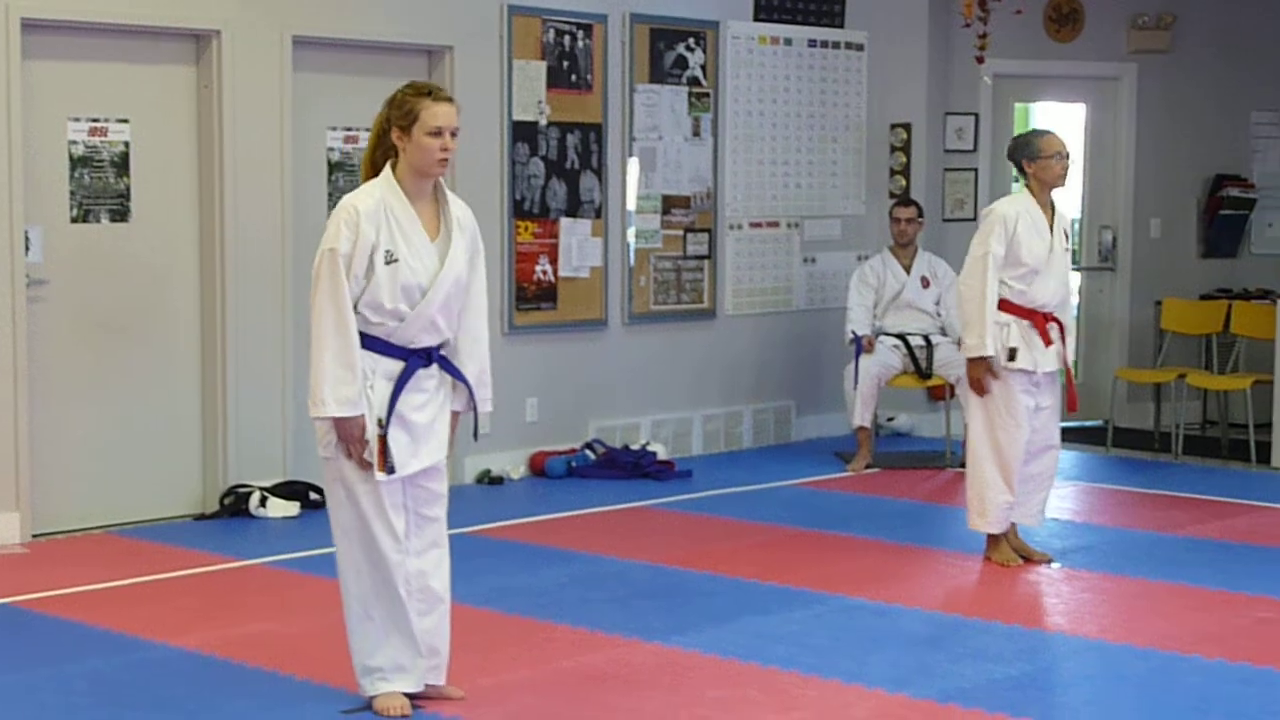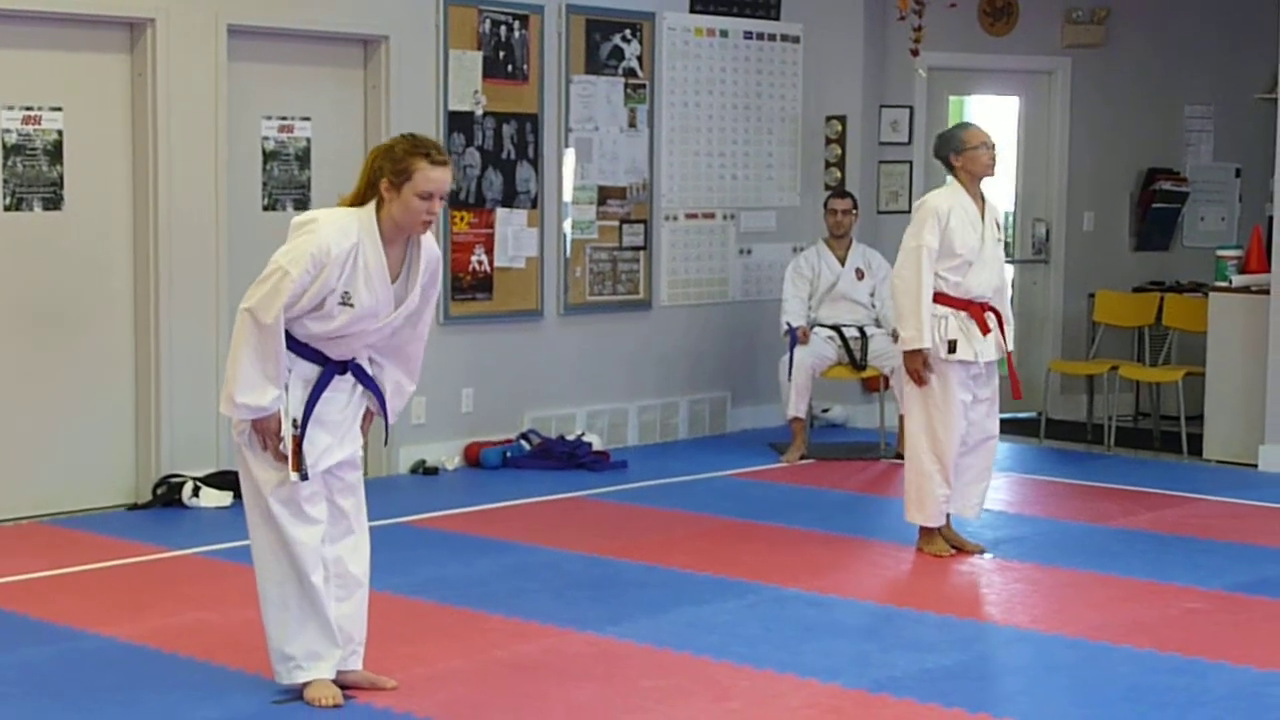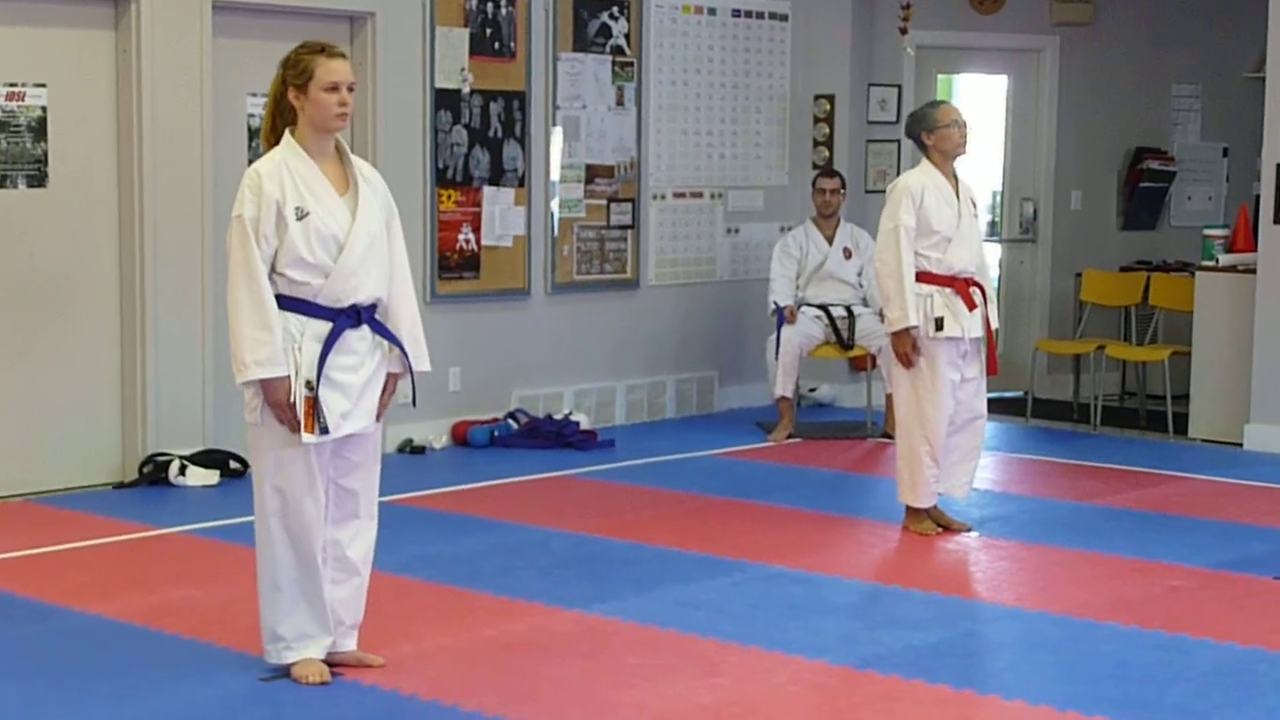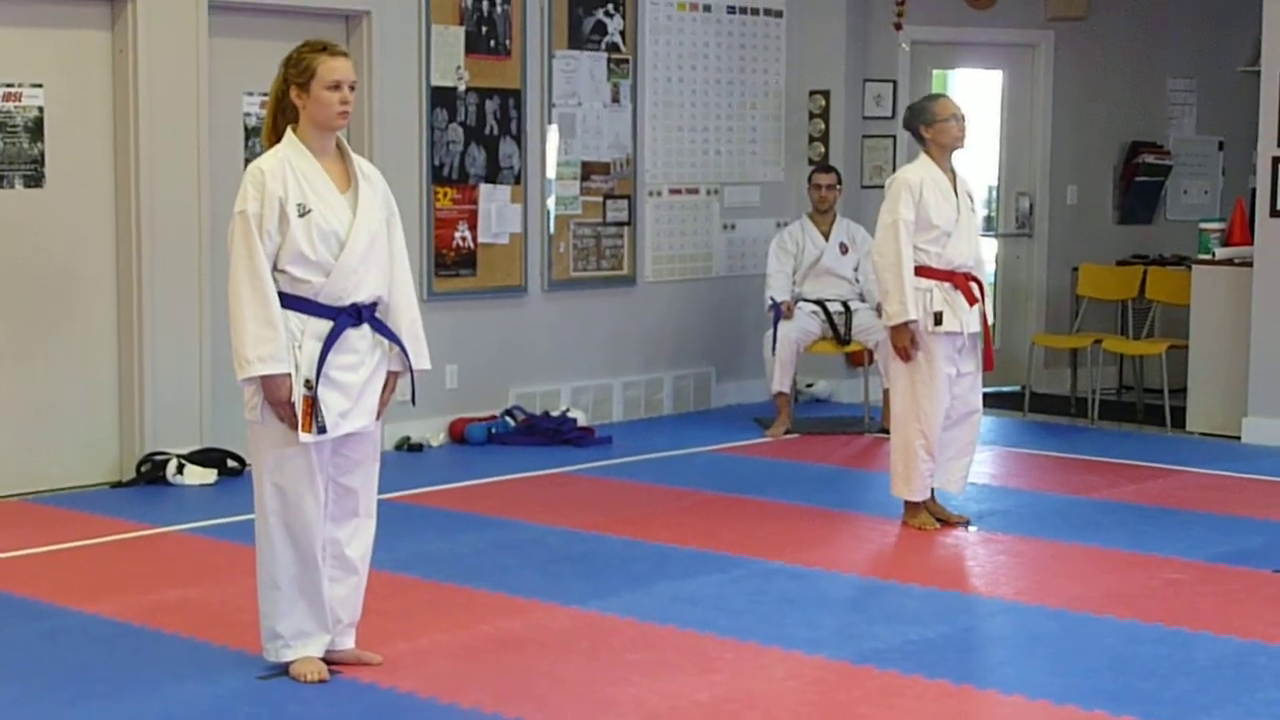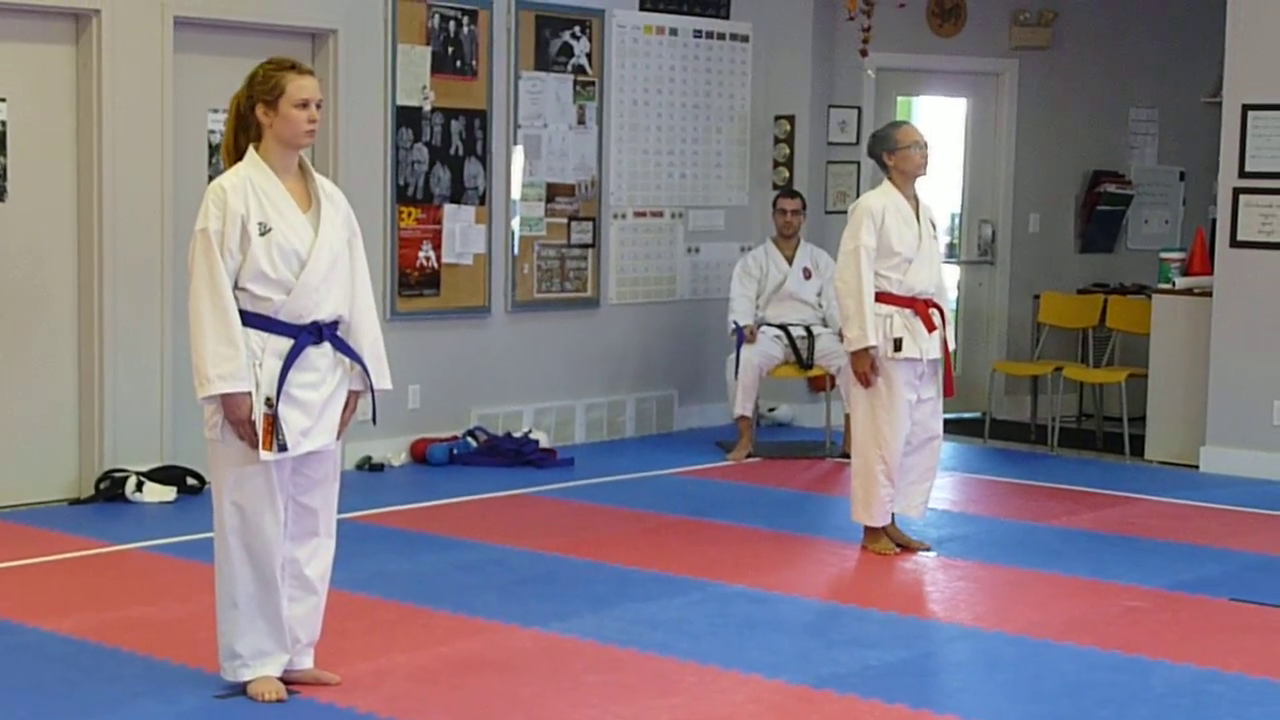
dt=1s
person 1, frame 1
left shoulder: (459, 219)
right shoulder: (360, 211)
left elbow: (467, 318)
right elbow: (333, 311)
left wrist: (460, 398)
right wrist: (346, 407)
left hip: (426, 389)
right hip: (367, 389)
left knee: (426, 534)
right knee: (376, 538)
left ankle: (420, 668)
person 1, frame 2
left shoulder: (426, 256)
right shoulder: (327, 239)
left elbow: (403, 340)
right elbow: (260, 316)
left wrist: (375, 402)
right wrist: (263, 405)
left hip: (338, 391)
right hip: (284, 389)
left knee: (345, 527)
right knee: (297, 528)
left ankle: (340, 656)
right ankle: (309, 665)
person 1, frame 3
left shoulder: (368, 180)
right shoulder: (267, 178)
left elbow: (392, 272)
right elbow: (250, 280)
left wrist: (393, 359)
right wrist: (270, 372)
left hip: (358, 356)
right hip: (296, 353)
left knee: (352, 502)
right knee: (296, 502)
left ankle: (337, 634)
right ankle: (296, 642)
person 1, frame 4
left shoulder: (368, 178)
right shoulder: (268, 176)
left elbow: (393, 270)
right elbow: (252, 278)
left wrist: (394, 358)
right wrist: (270, 367)
left hip: (358, 354)
right hip: (297, 352)
left knee: (351, 502)
right knee: (295, 502)
left ankle: (336, 632)
right ankle: (296, 641)
person 1, frame 5
left shoulder: (330, 198)
right shoulder: (231, 194)
left elbow: (354, 290)
right elbow: (213, 296)
left wrist: (355, 377)
right wrist: (231, 387)
left hip: (318, 374)
right hip: (258, 371)
left knee: (310, 521)
right knee: (254, 521)
left ankle: (293, 652)
right ankle: (253, 660)
person 2, frame 1
left shoulder: (1059, 222)
right shoulder: (1004, 213)
right elbow: (977, 283)
left wrist: (1061, 347)
right wrist: (979, 353)
left hip: (1045, 346)
right hip: (1006, 342)
left knee: (1041, 445)
right knee: (1003, 441)
left ankle: (1013, 534)
right ankle: (996, 539)
person 2, frame 2
left shoulder: (991, 211)
right shoulder: (935, 206)
right elbow: (910, 276)
left wrist: (1002, 333)
right wrist: (913, 343)
left hip: (981, 334)
right hip: (944, 333)
left knee: (979, 434)
right knee: (939, 433)
left ankle: (946, 525)
right ankle: (928, 531)
person 2, frame 3
left shoulder: (964, 190)
right shoulder: (910, 186)
right elbow: (892, 258)
left wrist: (985, 314)
right wrist: (901, 324)
left hip: (966, 312)
right hip: (929, 312)
left knee: (967, 411)
right knee: (927, 412)
left ankle: (933, 503)
right ankle: (915, 508)
person 2, frame 4
left shoulder: (961, 184)
right shoulder: (909, 180)
right elbow: (891, 252)
left wrist: (980, 309)
right wrist: (900, 317)
left hip: (963, 307)
right hip: (927, 306)
left knee: (963, 406)
right knee: (923, 406)
left ankle: (931, 497)
right ankle: (913, 503)
person 2, frame 5
left shoulder: (924, 211)
right shoulder: (872, 207)
right elbow: (852, 278)
left wrist: (942, 335)
right wrist: (861, 343)
left hip: (924, 333)
right hip: (888, 332)
left knee: (923, 433)
right knee: (883, 432)
left ankle: (892, 522)
right ankle: (873, 528)
person 3, frame 1
left shoulder: (938, 268)
right shoulder: (871, 269)
left elbow: (953, 310)
right elbow: (859, 309)
right wrist: (863, 334)
left hip: (933, 343)
right hip: (889, 343)
right knee: (862, 369)
right ankle: (864, 449)
person 3, frame 2
left shoulder: (873, 260)
right shoulder: (806, 261)
left elbow: (887, 302)
right elbow: (794, 301)
right wrist: (798, 326)
left hip: (867, 334)
right hip: (824, 334)
right knee: (797, 361)
left ankle: (906, 439)
right ankle: (798, 440)
person 3, frame 3
left shoulder: (860, 239)
right shoulder: (794, 240)
left elbow: (873, 281)
right elbow: (781, 279)
right wrist: (786, 305)
left hip: (854, 313)
right hip: (811, 313)
right knee: (784, 341)
left ankle: (892, 419)
right ankle: (785, 419)
person 3, frame 4
left shoulder: (856, 234)
right shoulder: (790, 236)
left elbow: (870, 276)
right elbow: (778, 275)
right wrist: (782, 300)
left hip: (850, 308)
right hip: (808, 309)
left knee: (891, 333)
right knee: (781, 336)
left ankle: (890, 413)
right ankle: (783, 415)
person 3, frame 5
left shoulder: (820, 259)
right shoulder: (754, 260)
left elbow: (833, 301)
right elbow: (741, 300)
left wrist: (845, 327)
right wrist: (746, 325)
left hip: (813, 333)
right hip: (771, 334)
right knee: (745, 359)
left ankle: (852, 438)
right ankle: (745, 438)
